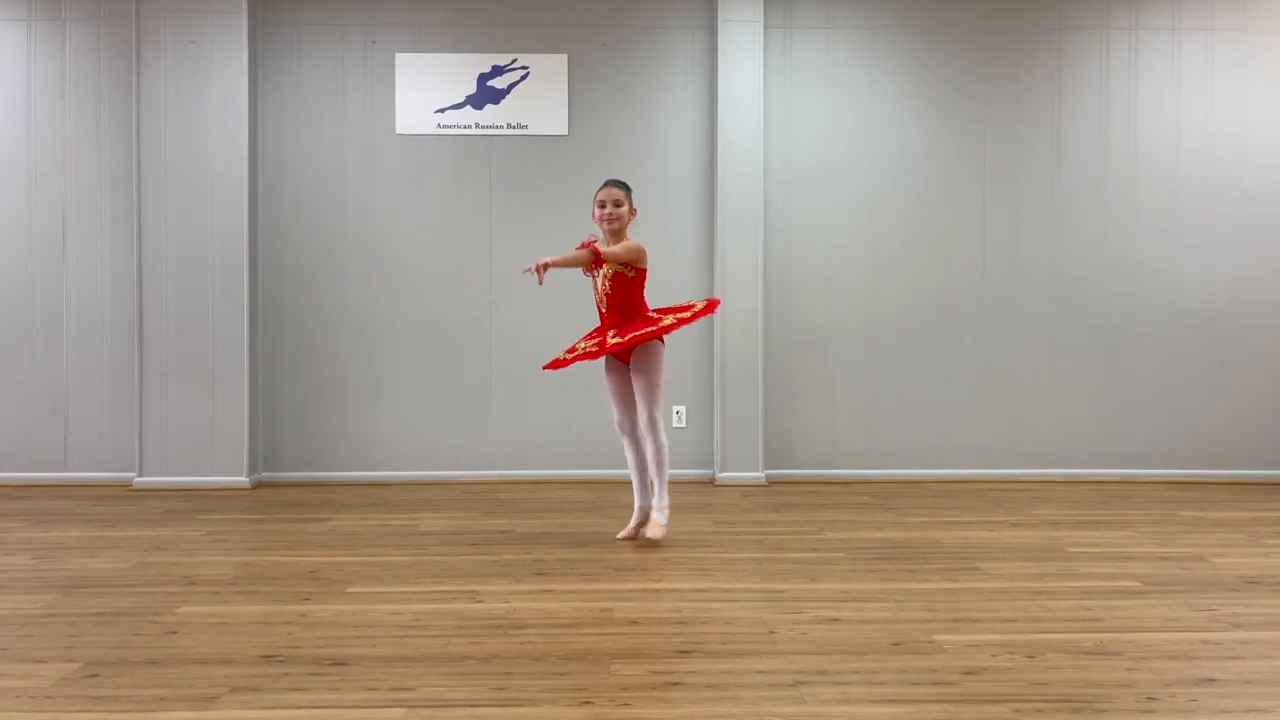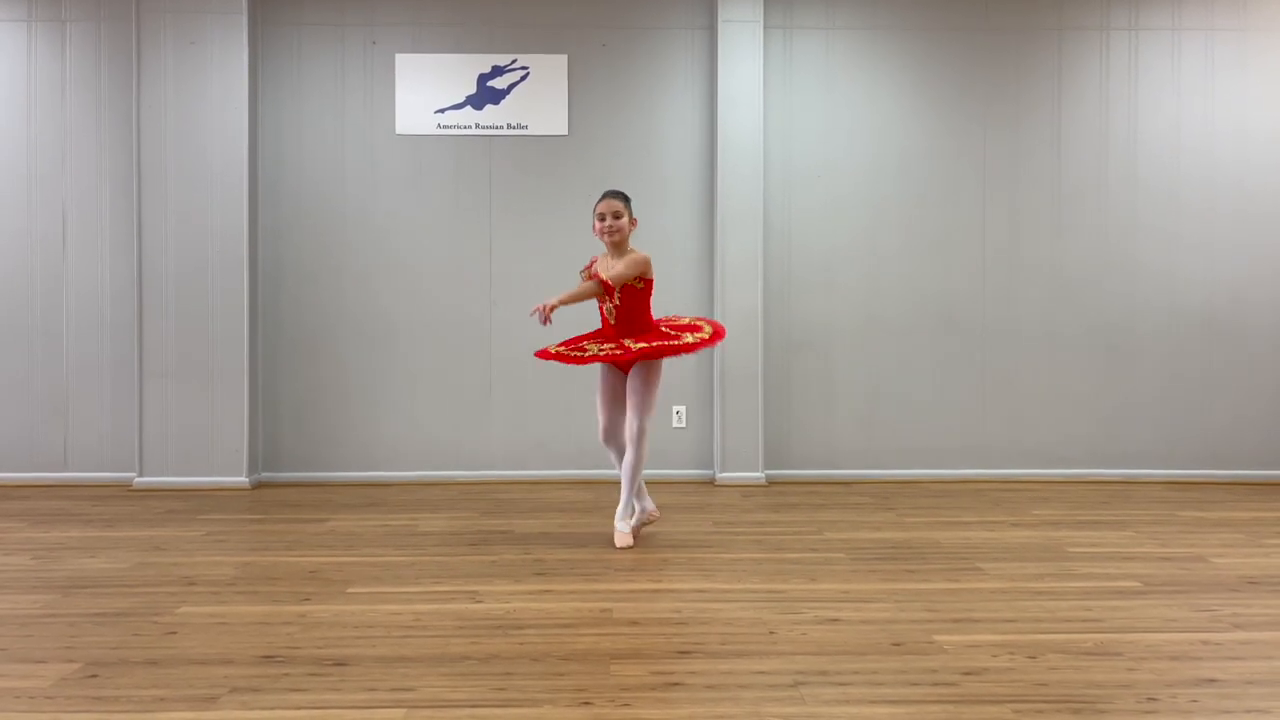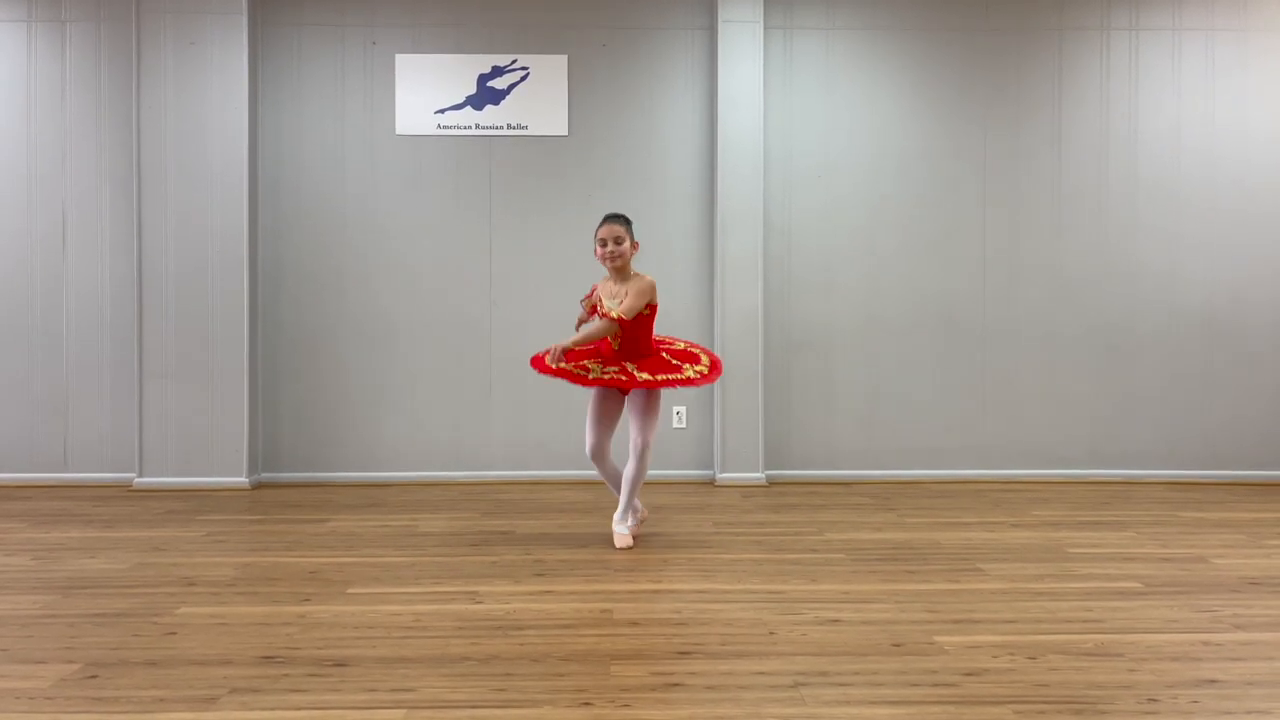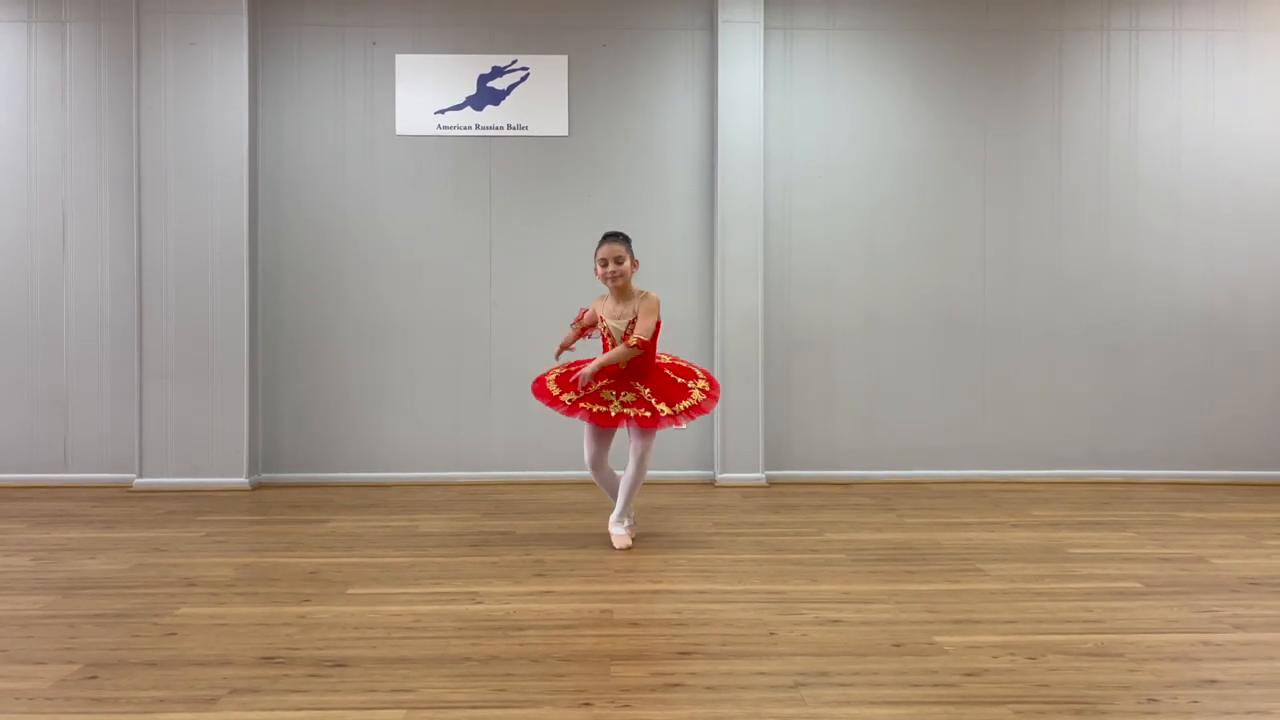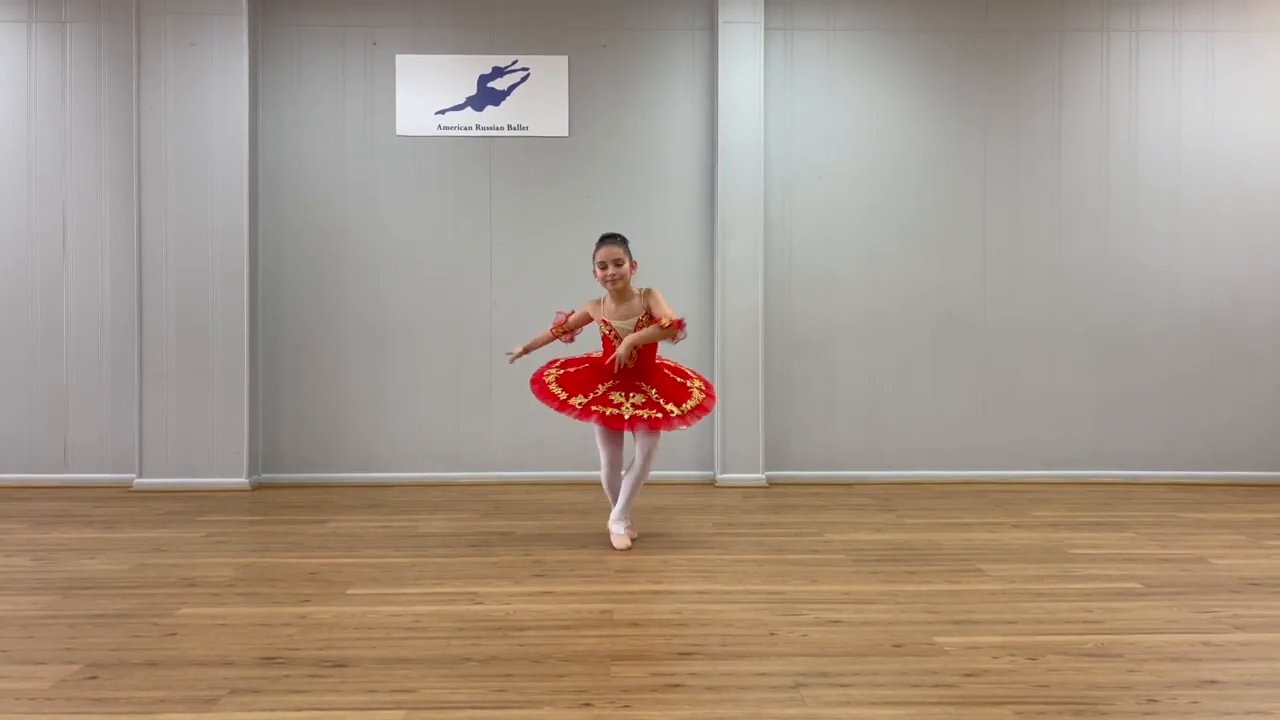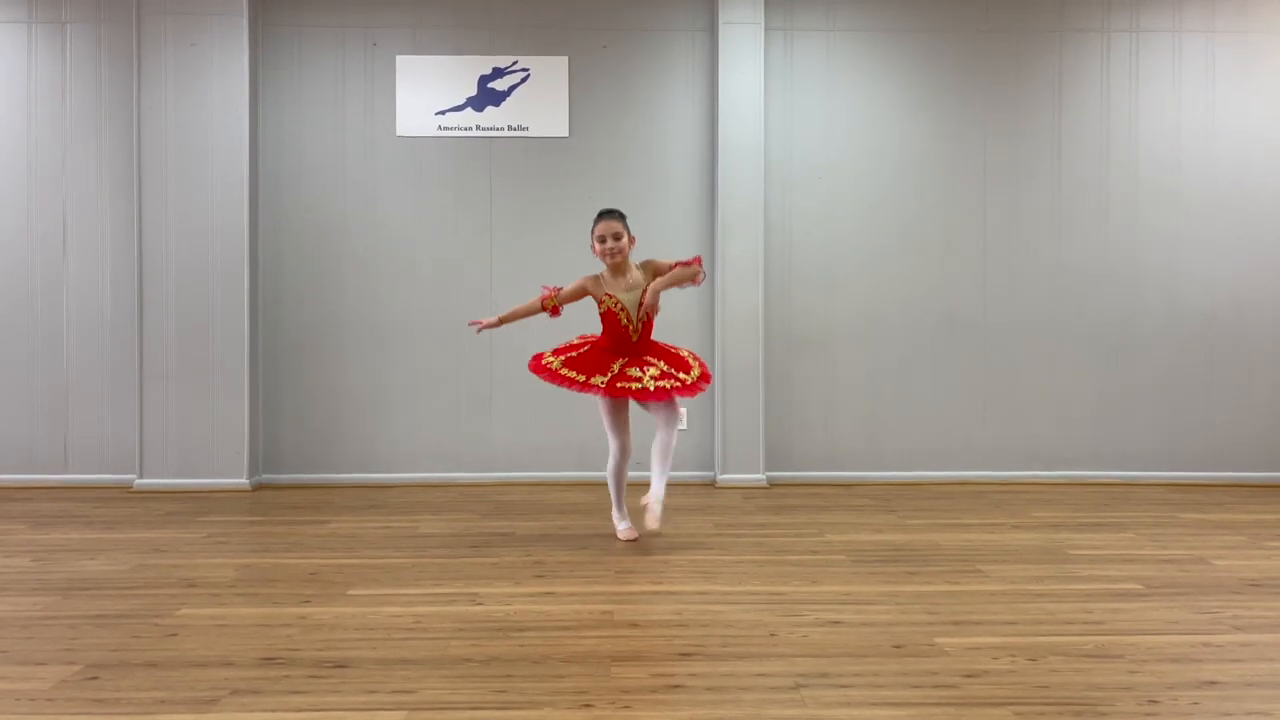
dt=0.1s
person 1, frame 1
left shoulder: (634, 249)
right shoulder: (597, 246)
left elbow: (596, 256)
left wrist: (547, 262)
left hip: (643, 336)
right hip: (613, 341)
left knee: (649, 421)
right knee: (627, 427)
left ankle: (661, 506)
right ankle: (644, 504)
person 1, frame 2
left shoulder: (640, 260)
right shoulder: (599, 264)
left elbow: (603, 283)
left wrist: (555, 301)
left hip: (647, 349)
right hip: (612, 353)
left knee: (637, 430)
right knee: (609, 434)
left ankle: (624, 513)
right ankle: (643, 506)
person 1, frame 3
left shoulder: (645, 284)
right shoulder: (600, 288)
left elbow: (617, 322)
left wrist: (570, 342)
left hip: (647, 369)
right hip: (608, 371)
left knee: (641, 444)
right knee: (595, 450)
left ankle: (623, 516)
right ankle: (633, 507)
person 1, frame 4
left shoulder: (649, 301)
right shoulder: (598, 306)
left elbow: (638, 346)
right elbow: (579, 329)
left wrist: (596, 364)
right wrist: (563, 346)
left hip: (648, 387)
right hip: (608, 387)
left knee: (640, 453)
right knee: (594, 461)
left ankle: (619, 519)
right ankle: (623, 513)
person 1, frame 5
left shoulder: (649, 297)
right shoulder: (595, 308)
left elbow: (674, 329)
right elbow: (560, 327)
left wrist: (630, 340)
right wrist: (526, 347)
left hip: (650, 383)
right hip: (606, 388)
left knee: (645, 455)
right knee: (611, 464)
left ankle: (619, 519)
right ankle: (620, 518)
person 1, frame 6
left shoulder: (648, 269)
right shoulder: (592, 284)
left elbow: (694, 270)
right elbow: (544, 303)
left wrist: (659, 284)
right wrist: (498, 320)
left hip: (648, 361)
right hip: (607, 366)
left knee: (669, 418)
right knee: (620, 446)
left ankle: (656, 494)
right ankle: (620, 514)
